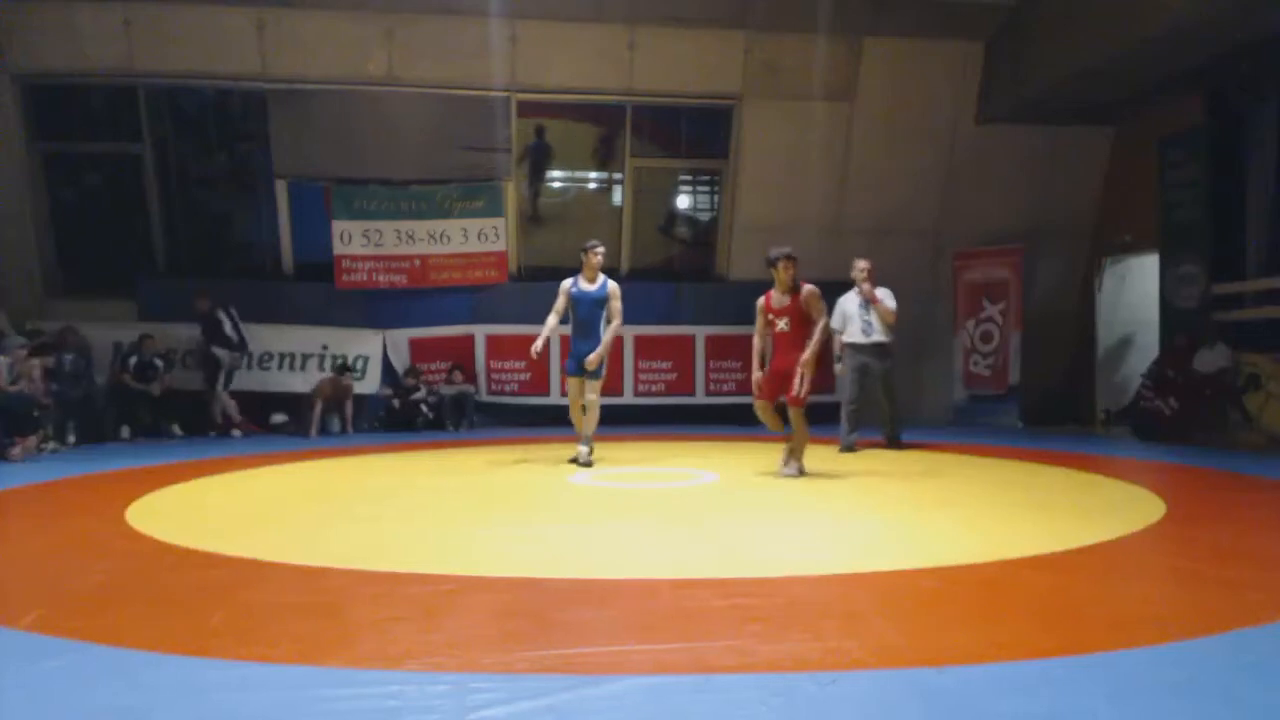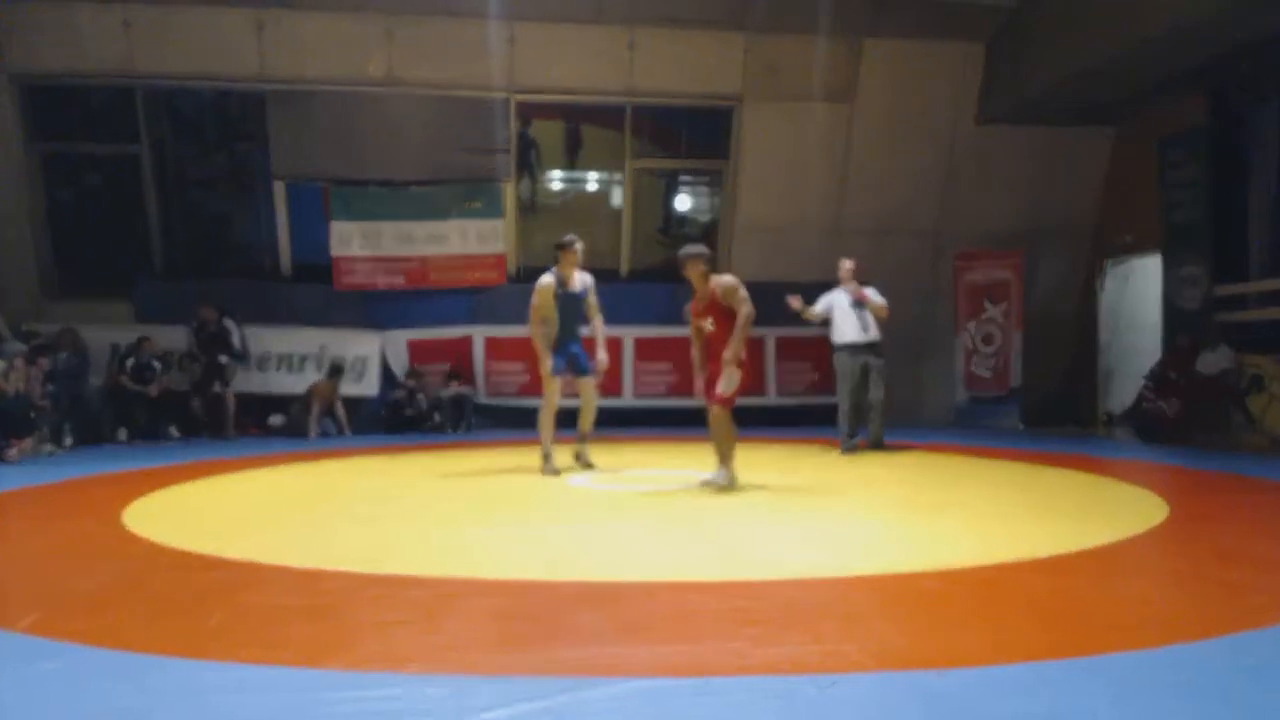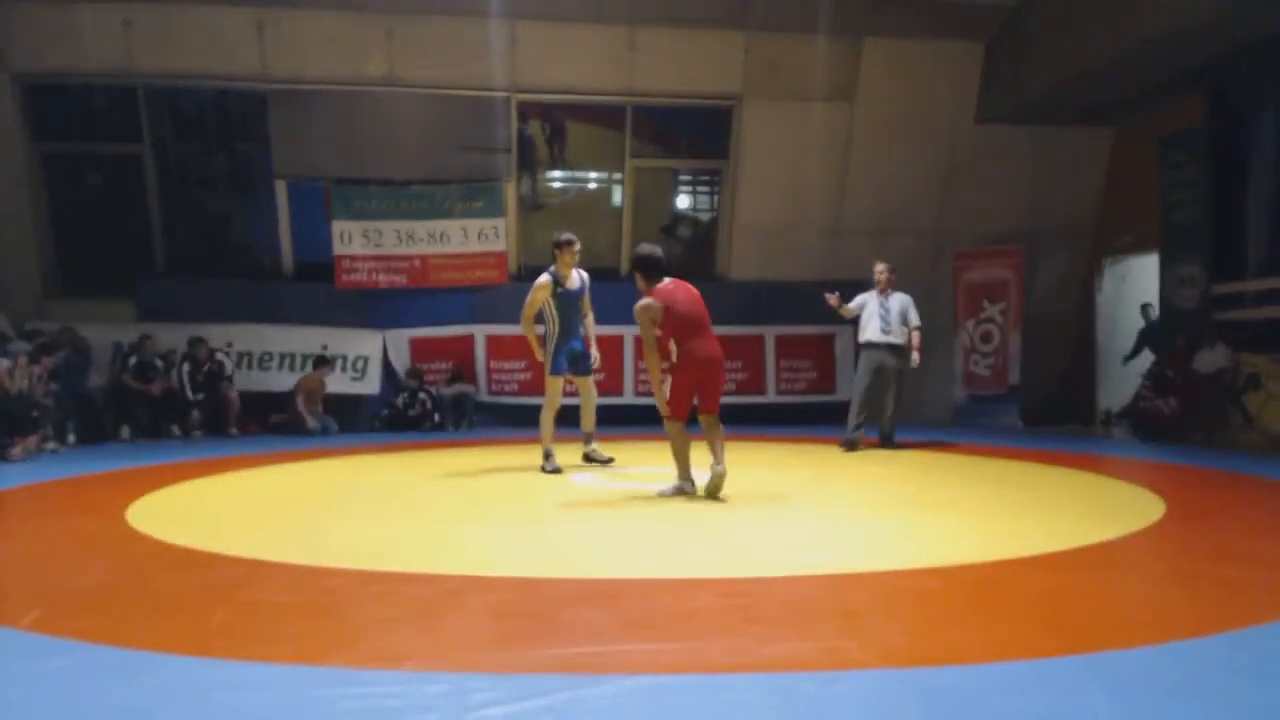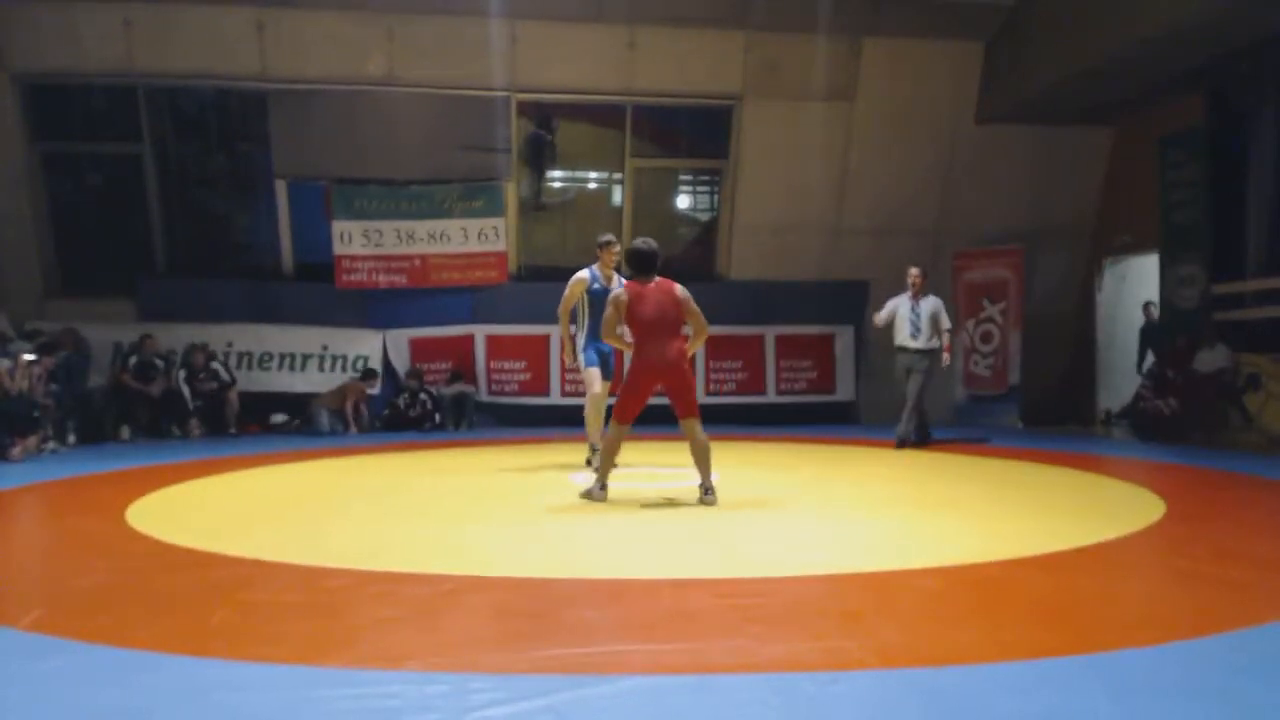
dt=0.7s
person 1, frame 1
left shoulder: (808, 292)
right shoulder: (763, 302)
left elbow: (822, 321)
right elbow: (759, 335)
left wrist: (812, 350)
right wrist: (756, 368)
left hip: (800, 360)
right hip: (776, 361)
left knee: (795, 410)
right knee: (761, 406)
left ankle: (797, 461)
right ankle: (791, 443)
person 1, frame 2
left shoulder: (726, 284)
right shoulder: (693, 307)
left elbow: (747, 312)
right elbow: (697, 344)
left wrist: (734, 347)
right wrist: (699, 376)
left hip: (733, 359)
right hip: (713, 361)
left knee: (719, 409)
right knee: (714, 416)
left ankle: (726, 469)
right ankle: (724, 470)
person 1, frame 3
left shoulder: (645, 306)
right shoulder: (687, 287)
left elbow: (650, 350)
left wrist: (658, 391)
left hip: (687, 362)
right hip: (714, 357)
left knee: (674, 420)
right knee: (710, 418)
left ankle: (685, 481)
right ankle: (718, 465)
person 1, frame 4
left shoulder: (620, 295)
right shoulder: (678, 290)
left elbow: (607, 334)
right elbow: (702, 329)
left hip: (644, 365)
right hip: (676, 363)
left knee: (619, 422)
right knee: (692, 424)
left ankle: (600, 485)
right ankle: (707, 487)
person 2, frame 1
left shoulder: (610, 287)
right shoulder: (568, 285)
left elbow: (616, 322)
right elbow: (555, 314)
left wrist: (599, 352)
right wrist: (542, 338)
left hip: (596, 349)
right hip: (575, 348)
left knee: (591, 399)
right knee: (574, 400)
left ankle: (583, 449)
right ankle: (587, 444)
person 2, frame 2
left shoulder: (586, 280)
right shoulder: (547, 282)
left elbow: (595, 315)
right elbow: (535, 320)
left wrist: (601, 348)
right wrist: (543, 355)
left hip: (575, 343)
right hip: (554, 345)
left knee: (590, 396)
right knee: (551, 401)
left ankle: (581, 449)
right ankle: (547, 458)
person 2, frame 3
left shoulder: (583, 278)
right shoulder: (545, 282)
left elbow: (587, 313)
right elbow: (526, 317)
left wrist: (593, 345)
right wrist: (536, 348)
left hip: (578, 342)
right hip: (557, 344)
left knee: (589, 395)
right knee: (553, 400)
left ankle: (590, 449)
right ankle: (548, 456)
person 2, frame 4
left shoulder: (622, 285)
right shoulder: (583, 278)
right elbow: (563, 310)
right wrist: (567, 344)
left hip: (608, 345)
right hip: (587, 343)
left knee: (602, 400)
right knee: (594, 392)
left ankle: (594, 454)
right ankle: (594, 449)
person 3, frame 1
left shoulder: (884, 294)
right shoulder: (844, 300)
left elbow: (891, 318)
right elbow: (837, 331)
left wrist: (873, 299)
right wrist: (838, 358)
left hip: (879, 351)
right hip: (853, 352)
left knee: (887, 397)
right knee: (849, 397)
left ankle: (893, 437)
right ankle: (848, 440)
person 3, frame 2
left shoulder: (870, 293)
right shoulder: (832, 297)
left elbow: (884, 313)
right elbow: (816, 314)
left wrist: (863, 298)
right wrist: (802, 309)
left hip: (872, 350)
right hip: (847, 352)
left knee: (876, 397)
right knee: (848, 398)
left ankle: (875, 440)
right ankle: (848, 442)
person 3, frame 3
left shoulder: (904, 300)
right shoulder: (865, 298)
left elbow: (914, 327)
right elbow: (850, 311)
left wrist: (915, 349)
right wrist: (839, 305)
left hip: (894, 352)
right hip: (869, 351)
left knee: (892, 397)
right knee: (860, 394)
left ankle: (886, 437)
right ankle: (852, 437)
person 3, frame 4
left shoulder: (935, 303)
right shoulder: (897, 302)
left elbow: (945, 329)
right elbow: (882, 318)
left wrist: (946, 350)
right wrist: (878, 320)
left hip: (924, 355)
right hip: (904, 355)
left knee: (914, 395)
right knee: (913, 398)
left ankle: (903, 434)
right ankle: (922, 433)
